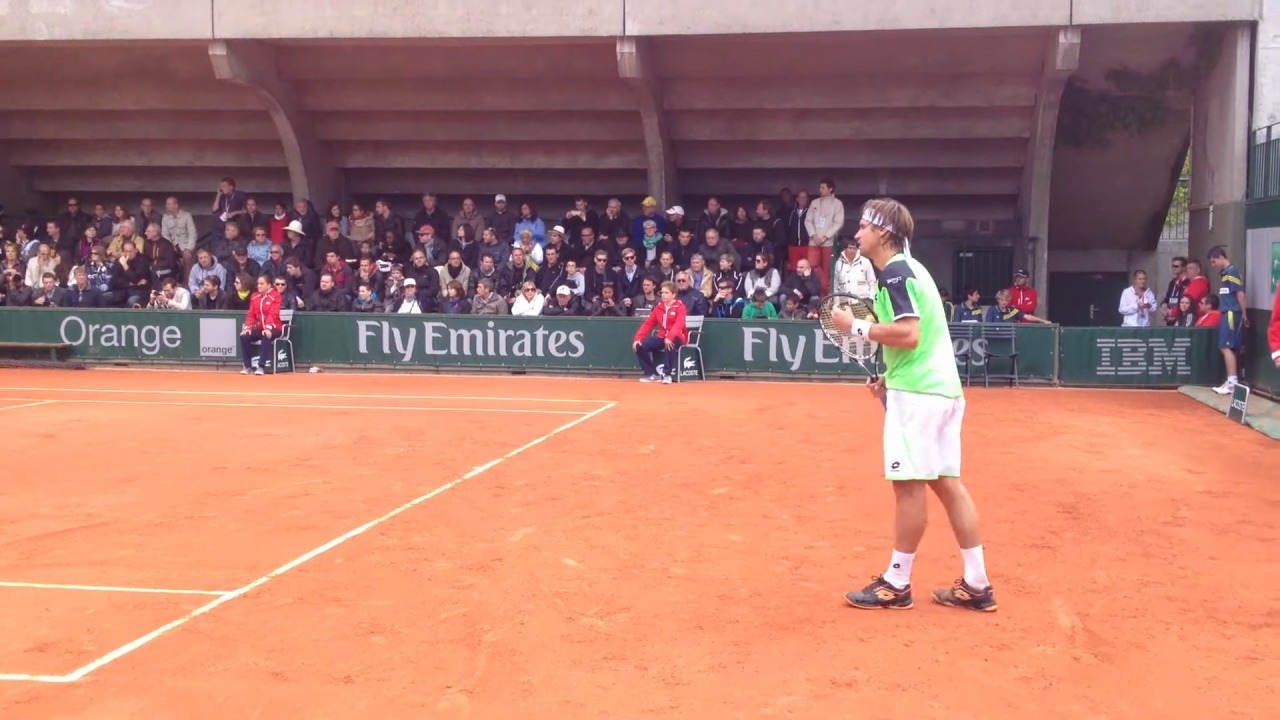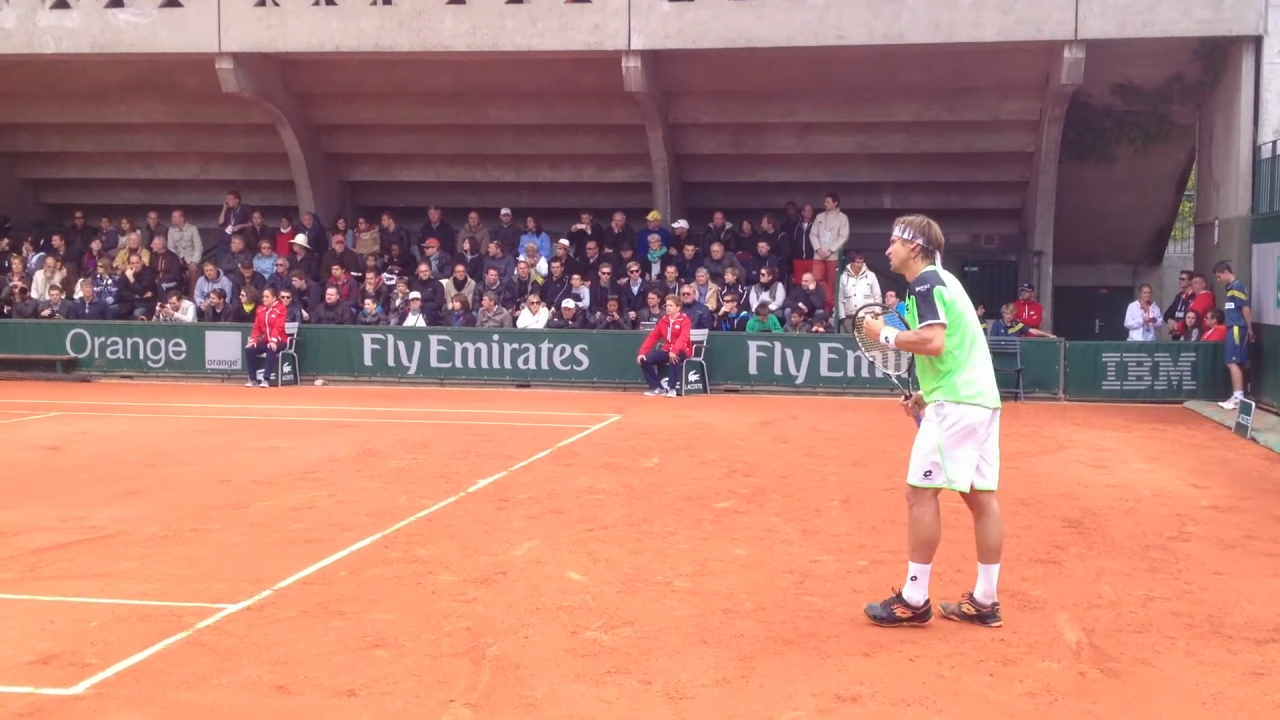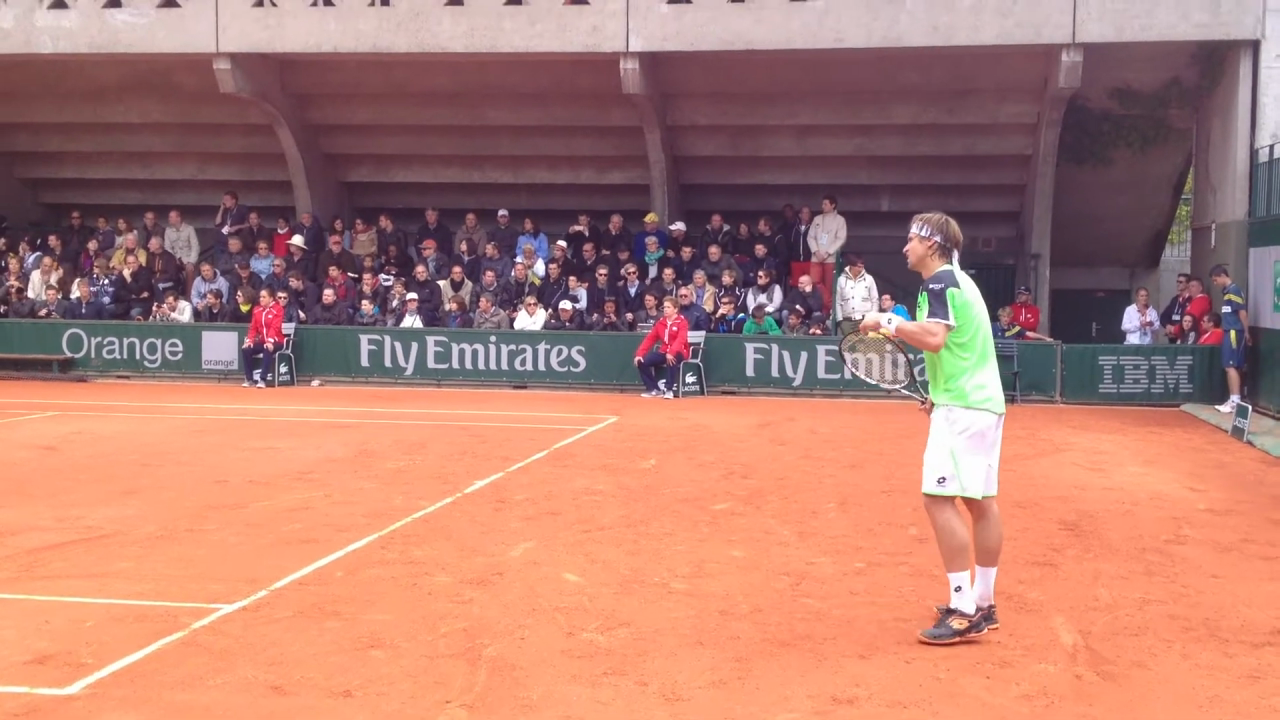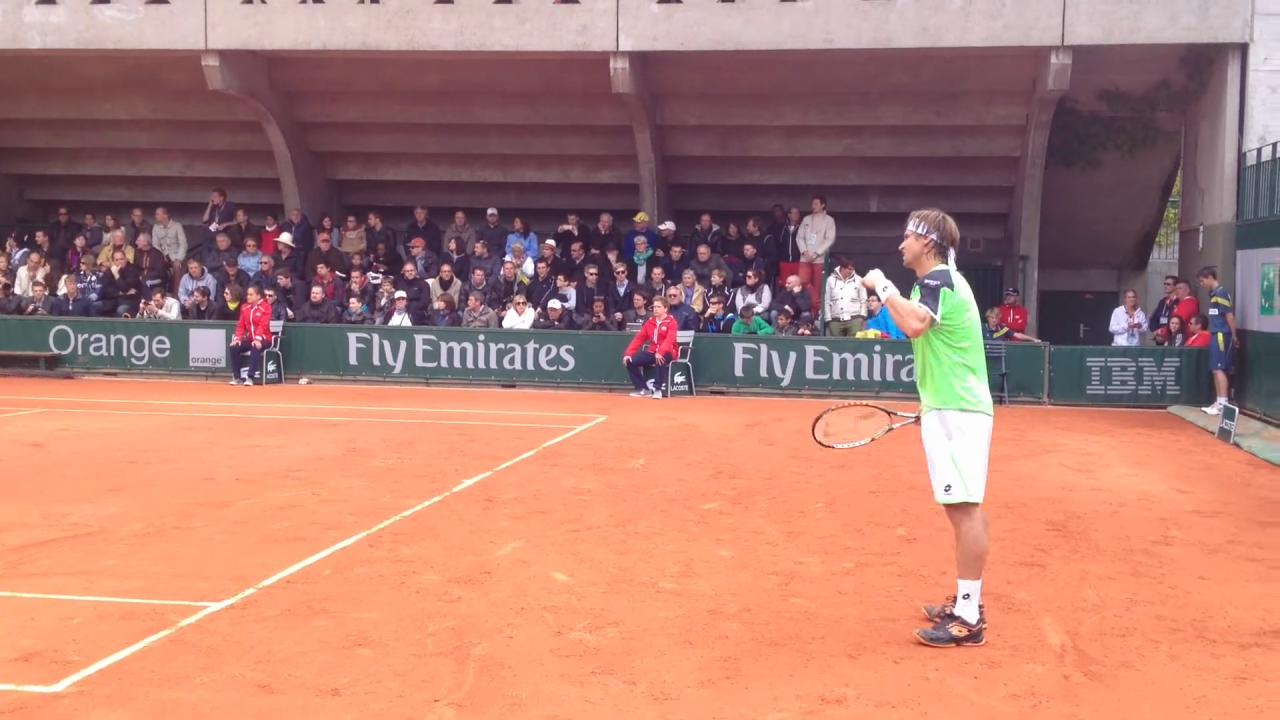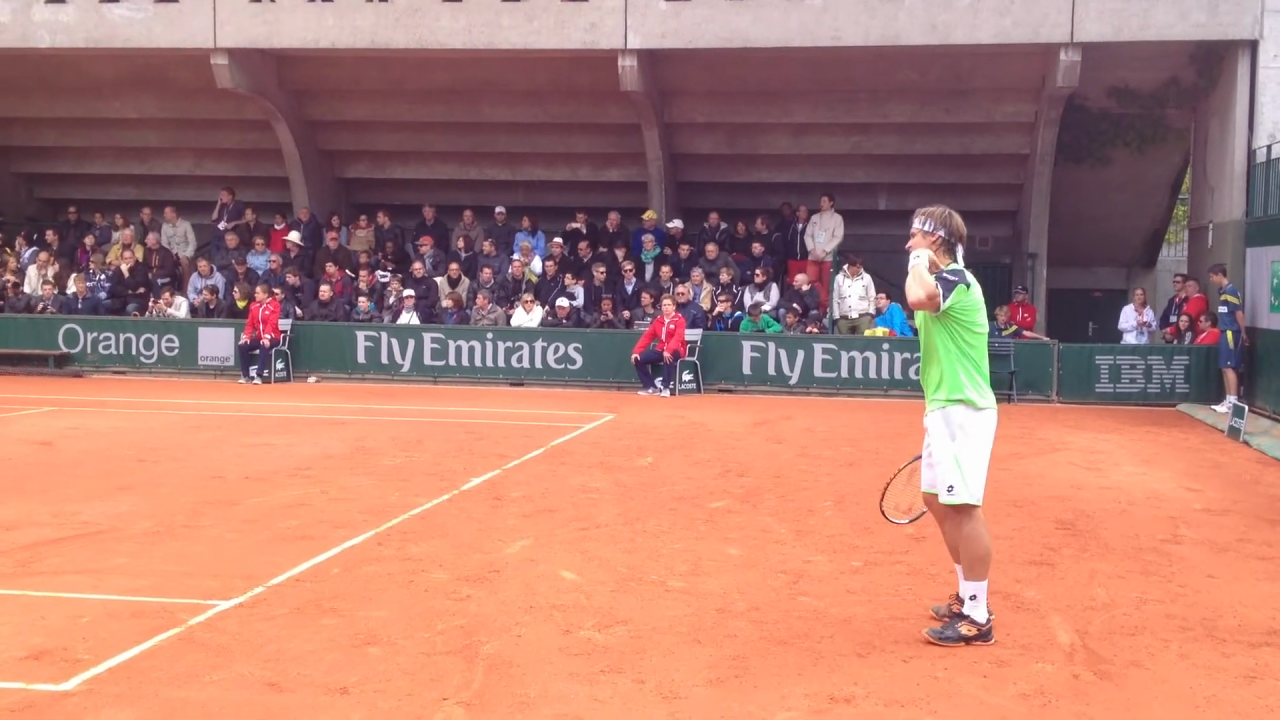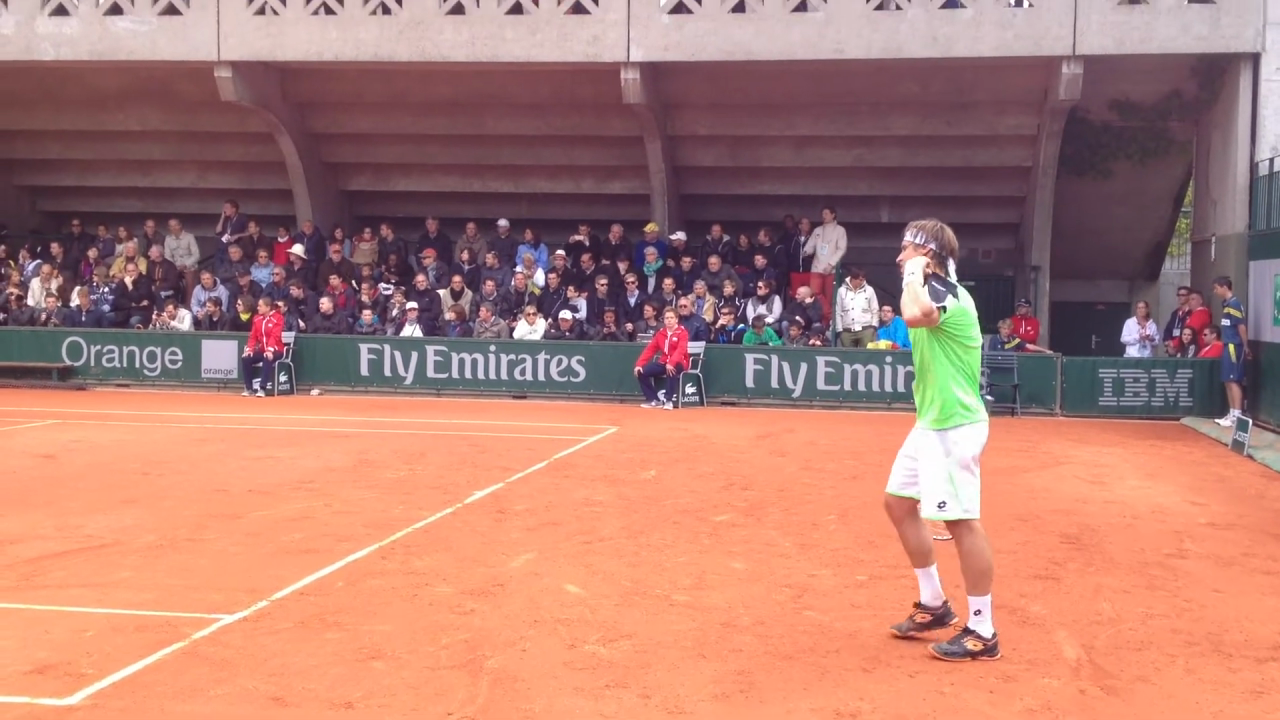
dt=0.2s
person 1, frame 1
left shoulder: (894, 272)
right shoulder: (908, 269)
left elbow: (908, 335)
left wrist: (855, 325)
right wrist: (889, 376)
left hip: (917, 392)
right hip: (942, 388)
left knee: (908, 484)
right knee: (947, 485)
left ankle: (896, 583)
right ankle: (976, 584)
person 1, frame 2
left shoulder: (925, 282)
right shoulder: (942, 280)
left elbow: (933, 343)
left wrist: (885, 334)
right wrist: (925, 395)
left hip: (956, 404)
right hip: (981, 400)
left knee: (922, 494)
right knee: (981, 498)
left ankle: (914, 599)
right ankle: (985, 600)
person 1, frame 3
left shoulder: (940, 281)
right shoulder: (957, 280)
left elbow: (932, 338)
left wrist: (886, 321)
right wrist: (939, 396)
left hip: (962, 408)
right hip: (984, 404)
left knee: (940, 501)
right knee: (982, 502)
left ankle: (963, 610)
right ankle: (981, 602)
person 1, frame 4
left shoulder: (937, 280)
right shoulder: (947, 280)
left elbow: (913, 324)
left wrist: (882, 286)
right wrist: (933, 401)
left hip: (955, 412)
right hip: (963, 407)
left knee: (962, 509)
right knee: (967, 507)
left ankle: (968, 618)
right ankle: (967, 601)
person 1, frame 5
left shoulder: (954, 279)
right shoulder: (948, 280)
left elbow: (917, 298)
left wrist: (918, 262)
left hip: (961, 411)
right hip: (947, 409)
left knee: (962, 509)
right knee: (938, 502)
left ankle: (977, 617)
right ankle: (968, 597)
person 1, frame 6
left shoulder: (945, 292)
right shoulder: (939, 292)
left elbow: (913, 315)
left wrist: (913, 275)
left hip: (953, 428)
right hip: (933, 425)
left knee: (961, 522)
right knee: (898, 503)
left ankle: (982, 631)
right ankle: (933, 602)
